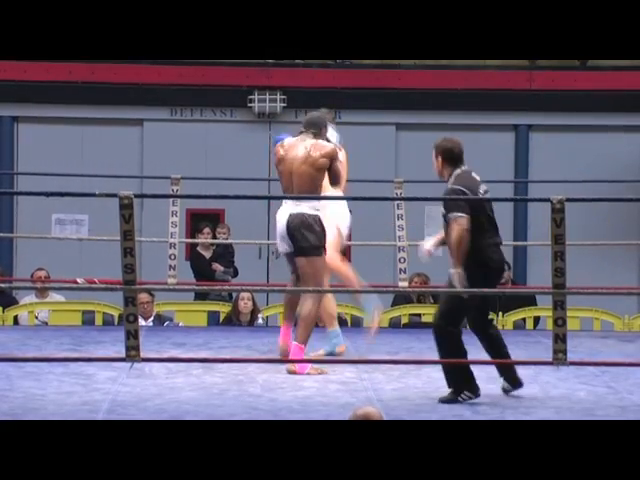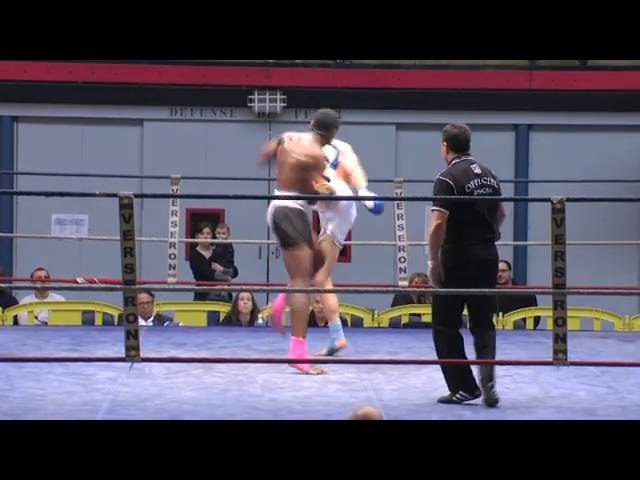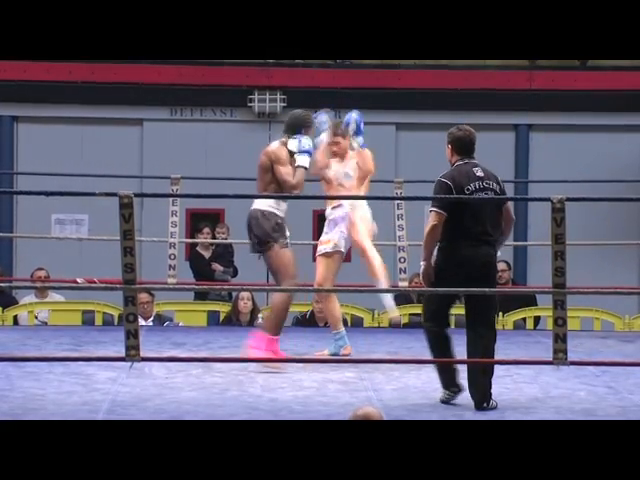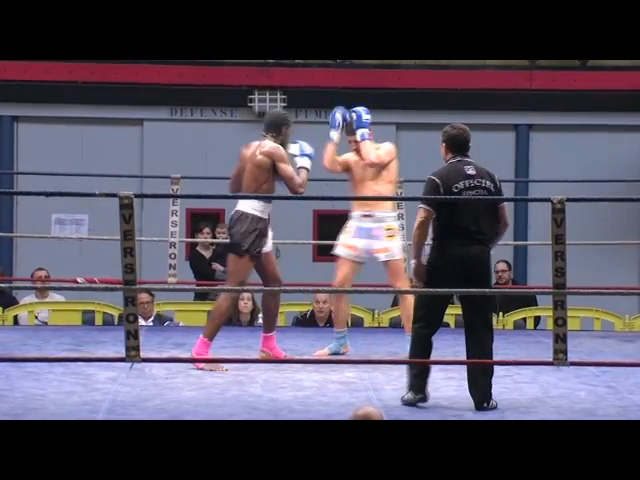
dt=0.2s
person 1, frame 1
left shoulder: (455, 188)
right shoulder: (470, 182)
left elbow: (460, 229)
left wrist: (456, 268)
right wrist: (436, 241)
left hip: (476, 265)
right hip: (487, 261)
left knee: (445, 324)
right knee: (480, 323)
left ankle: (464, 388)
right ankle: (510, 377)
person 1, frame 2
left shoulder: (447, 178)
right shoulder: (488, 174)
left elbow: (438, 224)
right elbow: (500, 214)
left wrist: (433, 261)
left hip: (460, 258)
right hip: (488, 254)
left knee: (445, 325)
right knee: (483, 323)
left ankle: (463, 387)
right ankle: (488, 382)
person 1, frame 3
left shoulder: (448, 180)
right shoulder: (493, 178)
left elbow: (435, 225)
right elbow: (508, 220)
left wrist: (426, 262)
left hip: (454, 259)
right hip: (485, 259)
left knee: (434, 321)
right knee: (483, 328)
left ankle: (451, 383)
right ankle: (482, 395)
person 1, frame 4
left shoulder: (439, 178)
right shoulder: (489, 177)
left elbow: (422, 222)
right elbow: (503, 221)
left wrist: (416, 260)
left hip: (446, 257)
right hip: (479, 258)
left knee: (424, 325)
right knee: (480, 330)
left ankle: (417, 389)
right ankle: (483, 396)
person 2, frame 1
left shoulder: (281, 147)
right shoulder: (328, 149)
right elbow: (336, 181)
left hip: (285, 216)
right hip: (307, 218)
left knee: (298, 279)
right knee: (314, 290)
left ankle: (285, 339)
right ankle: (298, 359)
person 2, frame 2
left shoulder: (288, 137)
right shoulder: (316, 155)
left elbow: (264, 156)
right elbow: (316, 190)
left hip: (280, 208)
right hip: (291, 211)
left knee: (314, 258)
right knee: (301, 282)
left ankle: (284, 302)
right ankle: (299, 355)
person 2, frame 3
left shoulder: (285, 149)
right shoulder: (278, 151)
right elbow: (293, 188)
right wrist: (304, 159)
left hip: (273, 220)
right hip: (265, 219)
left knee: (285, 284)
right knee: (288, 284)
left ankle: (270, 345)
right ankle: (259, 344)
person 2, frame 4
left shoulder: (249, 149)
right shoulder: (276, 151)
left elbow: (234, 187)
right elbow: (298, 188)
right wrist: (304, 161)
left hip: (256, 222)
right hip: (248, 222)
left knee: (275, 282)
right knee: (233, 289)
left ankle: (269, 345)
right ankle: (201, 350)
person 3, frame 1
left shoulder: (334, 148)
left hip: (332, 210)
right hip: (319, 213)
left knee: (331, 261)
left ankle: (370, 304)
right ankle: (335, 342)
person 3, frame 2
left shoulder: (342, 149)
left elbow: (355, 172)
left wrist: (365, 193)
left hip: (339, 201)
right hip: (328, 213)
right knee: (321, 279)
right ankle: (336, 337)
person 3, frame 3
left shoulder: (360, 155)
right shoulder: (326, 162)
left elbow: (369, 170)
right elbow: (318, 168)
left wrist: (358, 141)
right wrist: (323, 137)
left hip: (355, 211)
right hip: (333, 221)
left knee: (362, 242)
right knee: (322, 284)
left ankle: (385, 293)
right ankle: (340, 343)
person 3, frame 4
left shoulder: (387, 149)
right shoulder: (349, 158)
left elbow: (372, 159)
right elbow: (329, 165)
left wrist: (363, 130)
right wrist: (335, 133)
left hip: (384, 224)
right hip: (357, 224)
left knee: (401, 287)
right knee: (340, 285)
right ankle: (340, 342)
